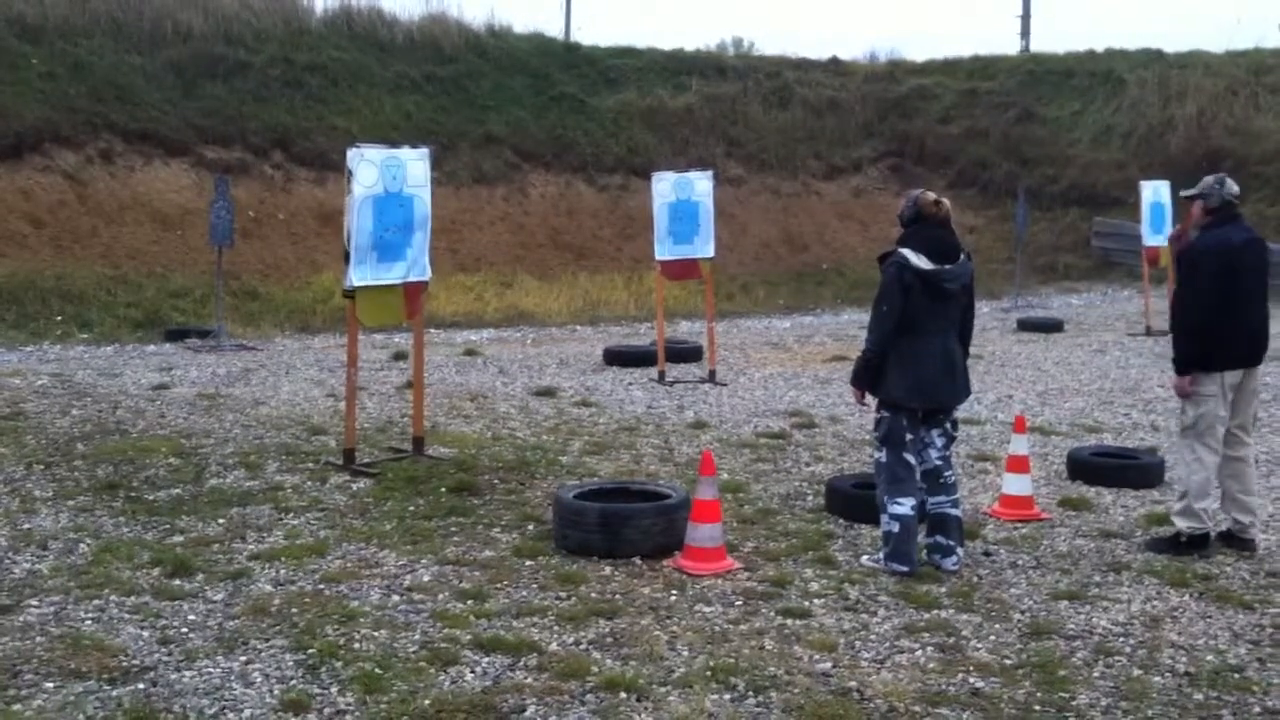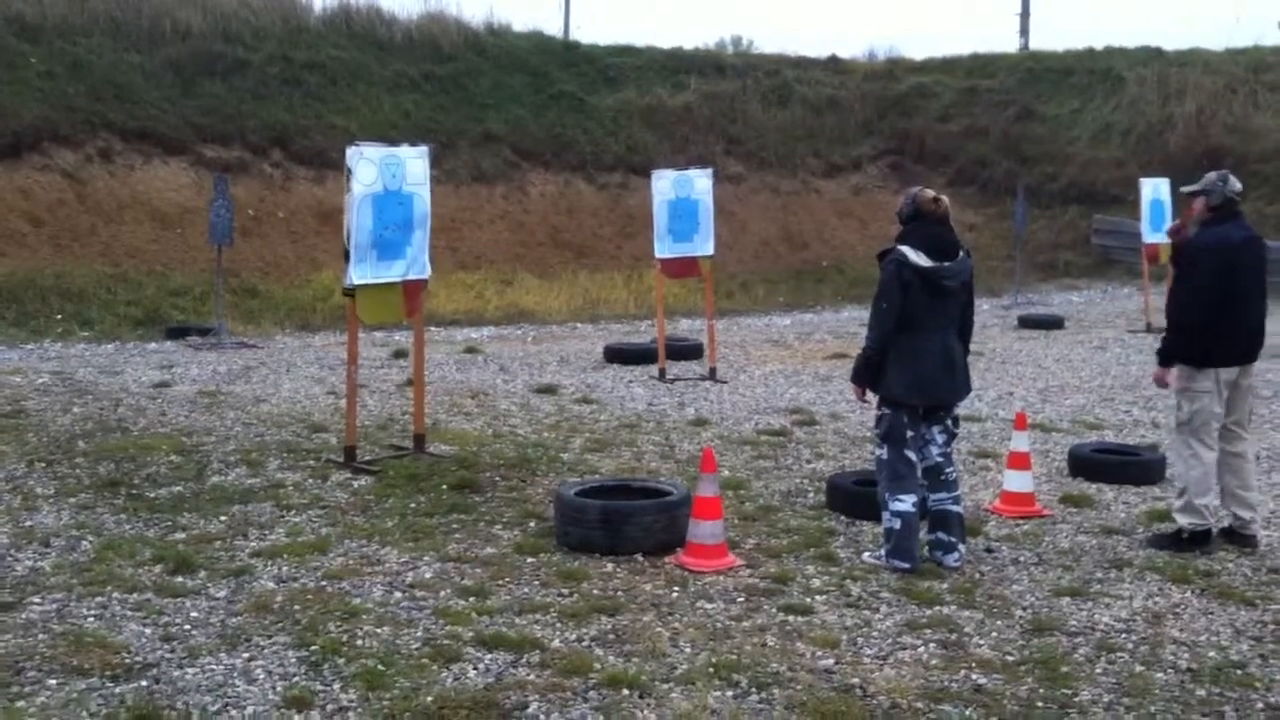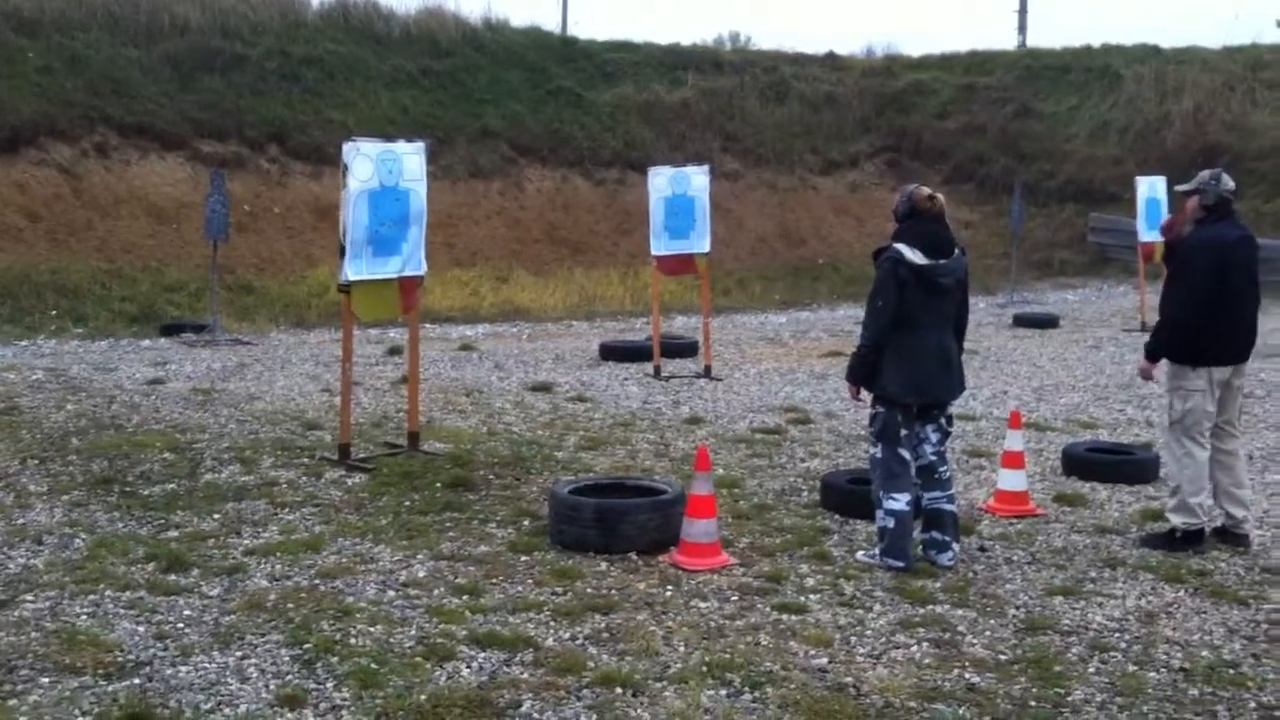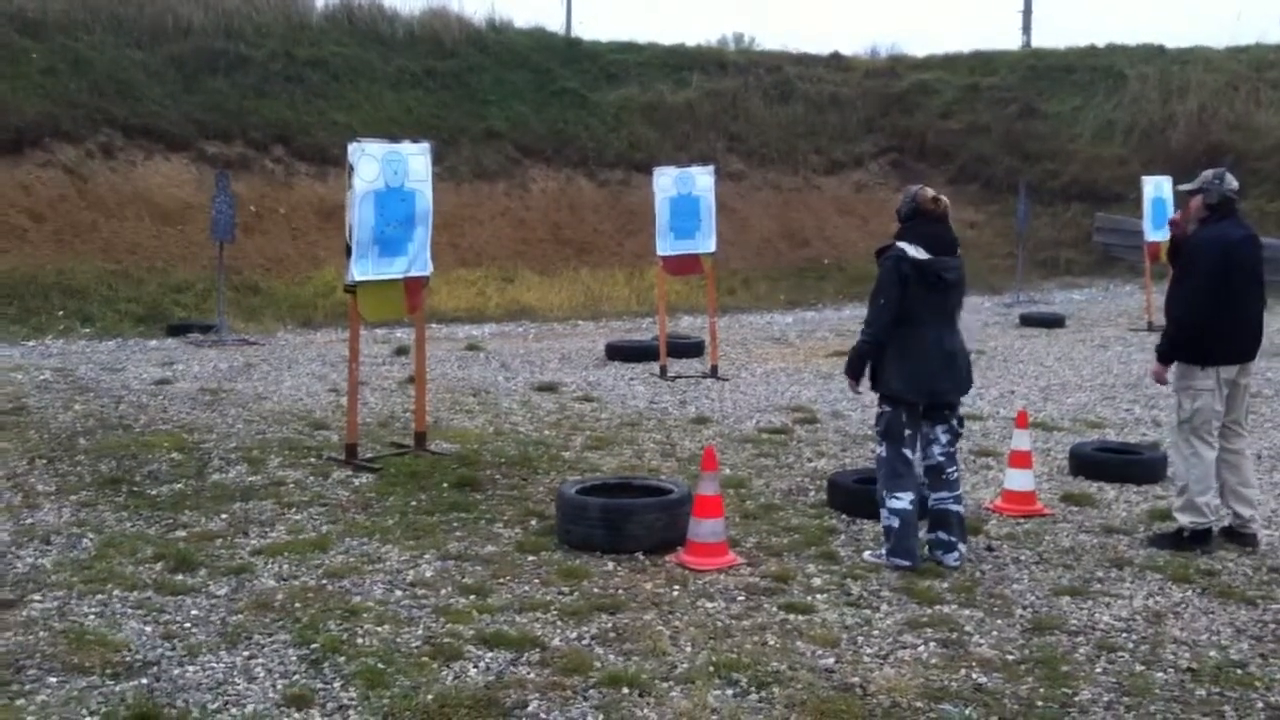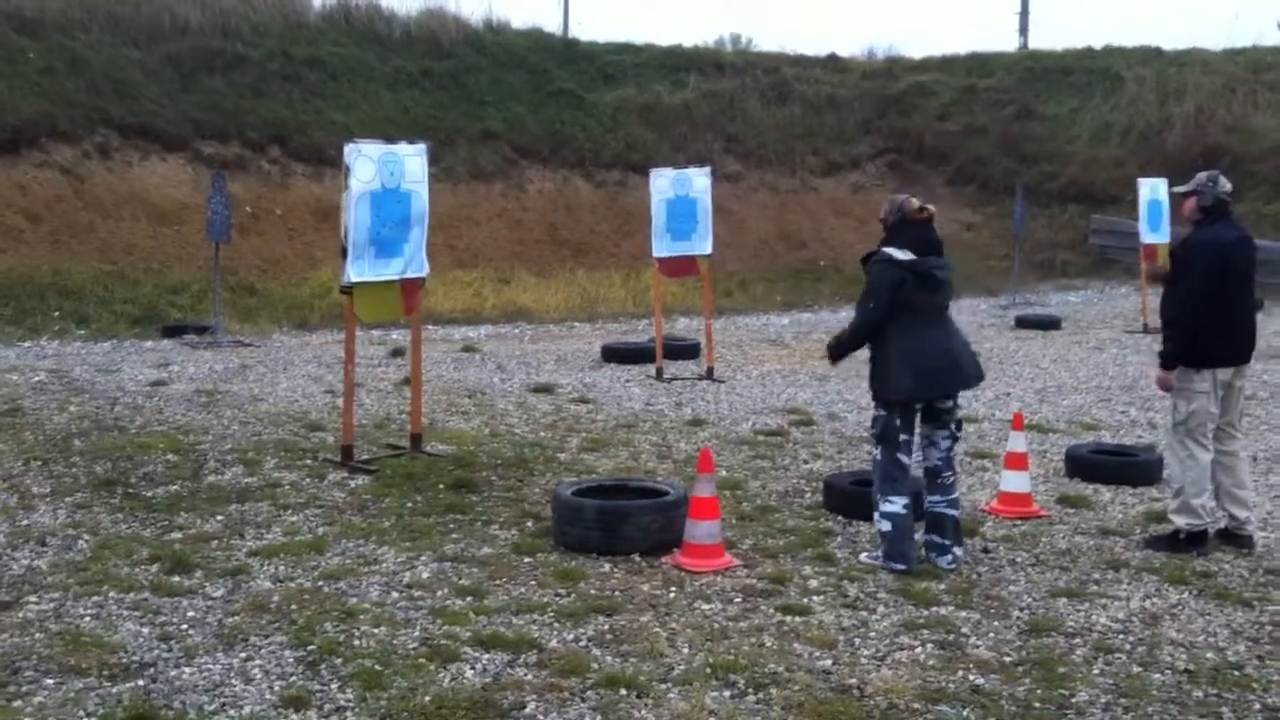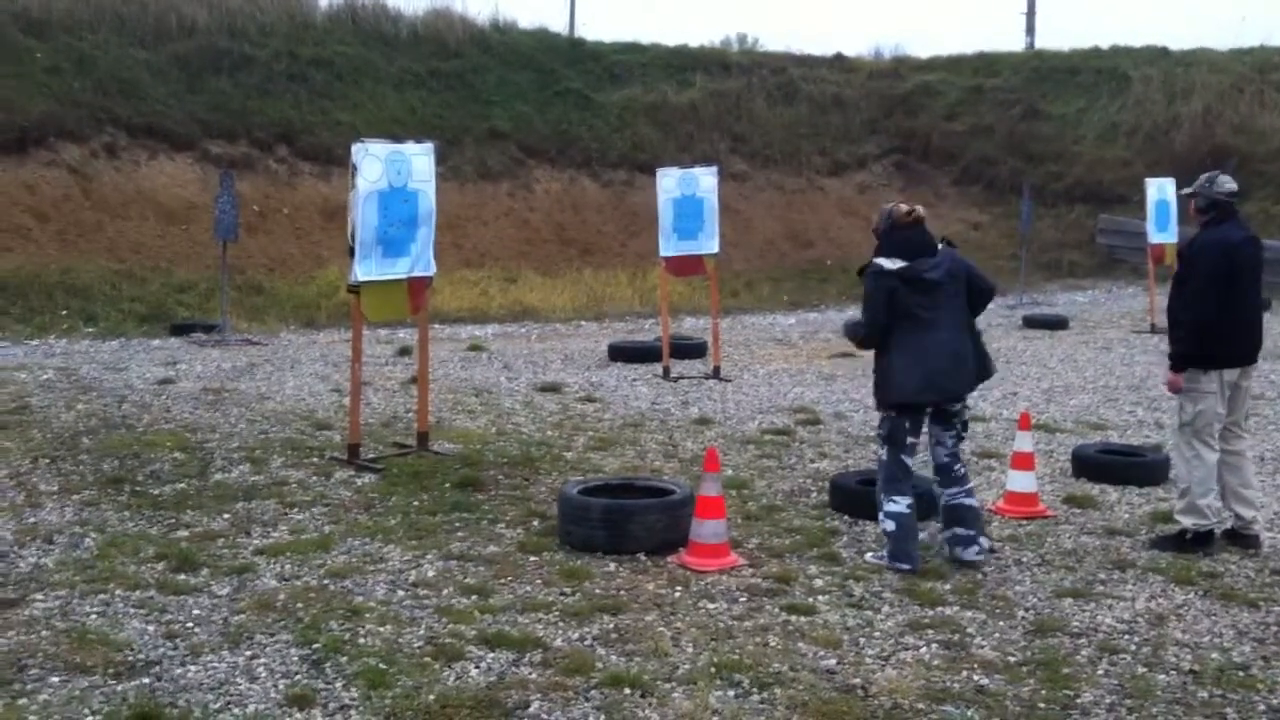
dt=0.2s
person 1, frame 1
left shoulder: (1207, 246)
right shoulder: (1252, 242)
left elbow: (1195, 311)
left wrist: (1183, 367)
right wrist: (1185, 255)
left hip: (1213, 362)
right hip: (1247, 357)
left knee: (1199, 444)
right knee: (1239, 443)
left ankle: (1193, 532)
right ankle: (1244, 530)
person 1, frame 2
left shoulder: (1206, 243)
right shoulder: (1249, 240)
left elbow: (1190, 308)
left wrist: (1167, 359)
right wrist: (1181, 248)
left hip: (1207, 358)
right hip: (1242, 354)
left knee: (1196, 440)
right knee: (1236, 438)
left ankle: (1195, 528)
right ankle: (1245, 526)
person 1, frame 3
left shoulder: (1201, 242)
right shoulder: (1241, 238)
left elbow: (1182, 306)
left wrist: (1153, 353)
right wrist: (1175, 246)
left hip: (1198, 357)
right hip: (1233, 354)
left knee: (1188, 439)
right knee: (1227, 437)
left ankle: (1188, 528)
right ankle: (1237, 525)
person 1, frame 4
left shoulder: (1207, 241)
right shoulder: (1245, 237)
left elbow: (1189, 305)
left wrist: (1165, 355)
right wrist: (1178, 241)
left hip: (1205, 356)
right hip: (1239, 352)
left knee: (1196, 439)
right knee: (1233, 436)
left ankle: (1195, 527)
right ankle: (1244, 525)
person 1, frame 5
left shoulder: (1201, 243)
right shoulder: (1238, 239)
left elbow: (1189, 309)
left wrist: (1168, 360)
right wrist: (1171, 278)
left hip: (1201, 358)
right hip: (1234, 354)
left knee: (1191, 441)
right knee: (1228, 438)
left ankle: (1191, 529)
right ankle: (1240, 526)
person 1, frame 6
left shoulder: (1207, 245)
right shoulder: (1247, 240)
left elbow: (1196, 310)
left wrist: (1179, 363)
left hip: (1208, 359)
right hip: (1241, 355)
left knee: (1197, 442)
right knee: (1233, 438)
left ankle: (1198, 530)
right ankle: (1246, 526)
person 2, frame 1
left shoulder: (901, 265)
right shoulder: (961, 264)
left elbow: (882, 329)
right elbow: (965, 327)
left wrist: (862, 376)
left hip: (902, 381)
right hip: (946, 378)
left knee: (896, 465)
right knee: (938, 462)
left ankle: (898, 554)
right ankle: (947, 549)
person 2, frame 2
left shoulder: (900, 262)
right shoulder: (960, 261)
left elbow: (882, 326)
right elbow: (965, 323)
left wrist: (863, 373)
left hip: (902, 377)
right hip: (946, 375)
left knee: (897, 462)
right knee: (939, 459)
left ankle: (900, 551)
right ankle: (949, 546)
person 2, frame 3
left shoulder: (896, 260)
right shoulder: (955, 259)
left elbow: (877, 324)
right elbow: (960, 321)
left wrist: (858, 372)
left hip: (897, 376)
right hip: (941, 373)
left knee: (891, 461)
right knee: (934, 459)
left ankle: (894, 551)
right ankle: (943, 545)
person 2, frame 4
left shoulder: (899, 259)
right shoulder: (952, 259)
left elbow: (879, 321)
left wrist: (856, 365)
left hip: (903, 374)
right hip: (947, 371)
left knee: (896, 460)
right knee: (942, 459)
left ankle: (900, 550)
right ankle: (949, 545)
person 2, frame 5
left shoulder: (887, 263)
right shoulder: (938, 262)
left elbow: (867, 321)
left wrist: (836, 347)
left hip: (902, 375)
right hip: (946, 369)
left knee: (892, 464)
right knee: (940, 461)
left ankle: (896, 552)
right ankle: (945, 548)
person 2, frame 6
left shoulder: (883, 273)
right shoulder: (947, 259)
left elbow: (872, 333)
right elbow: (984, 290)
left wrist: (859, 335)
left hip: (907, 380)
right hip: (954, 372)
left knee: (896, 465)
right knee: (950, 459)
left ankle: (901, 553)
right ankle: (968, 541)
